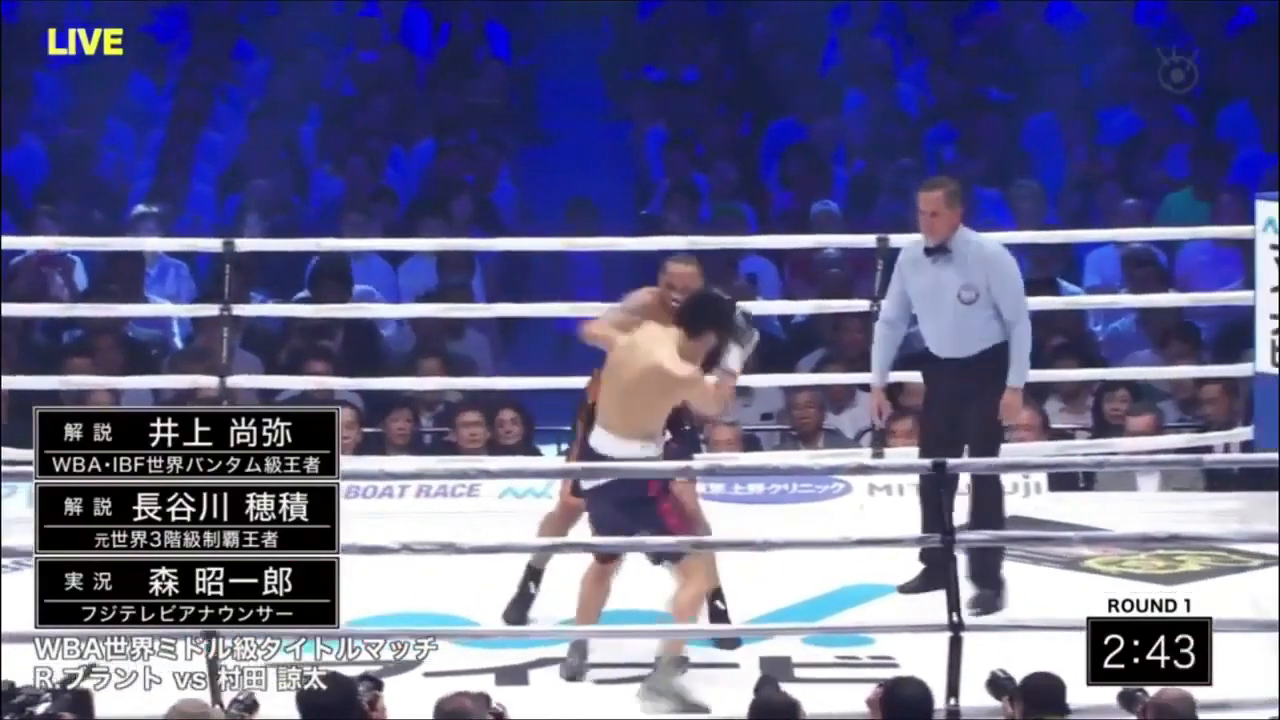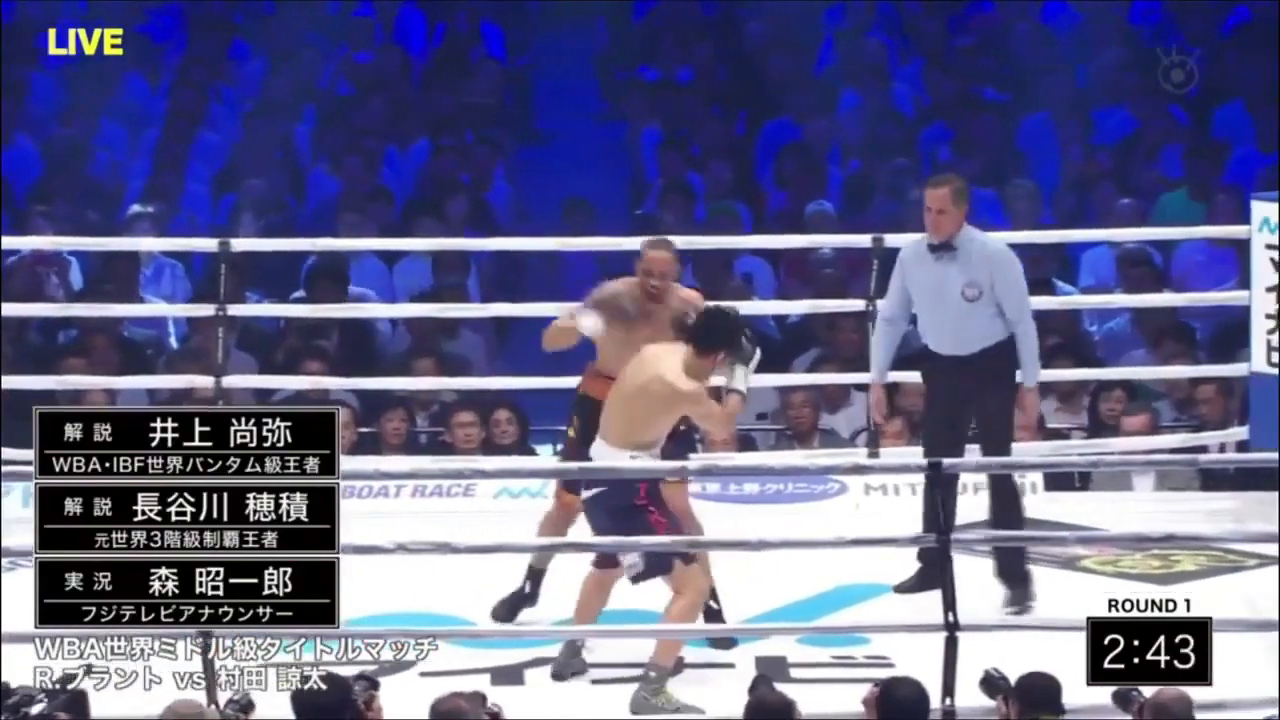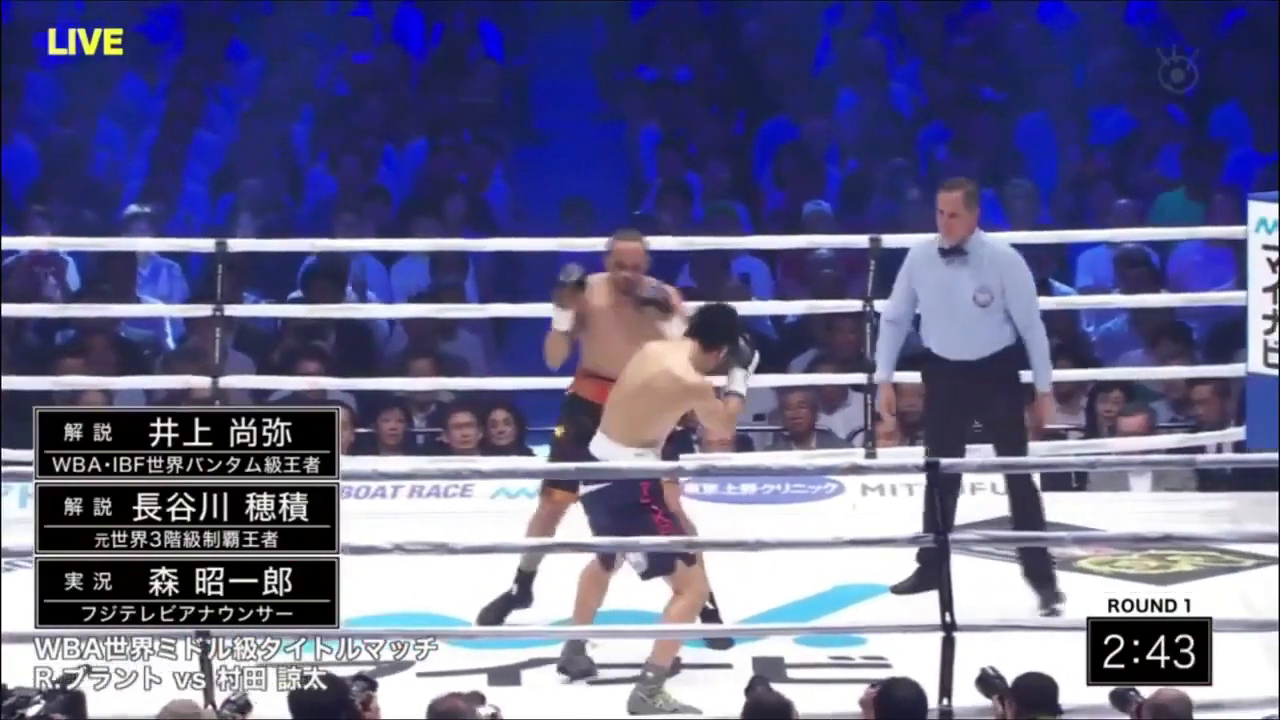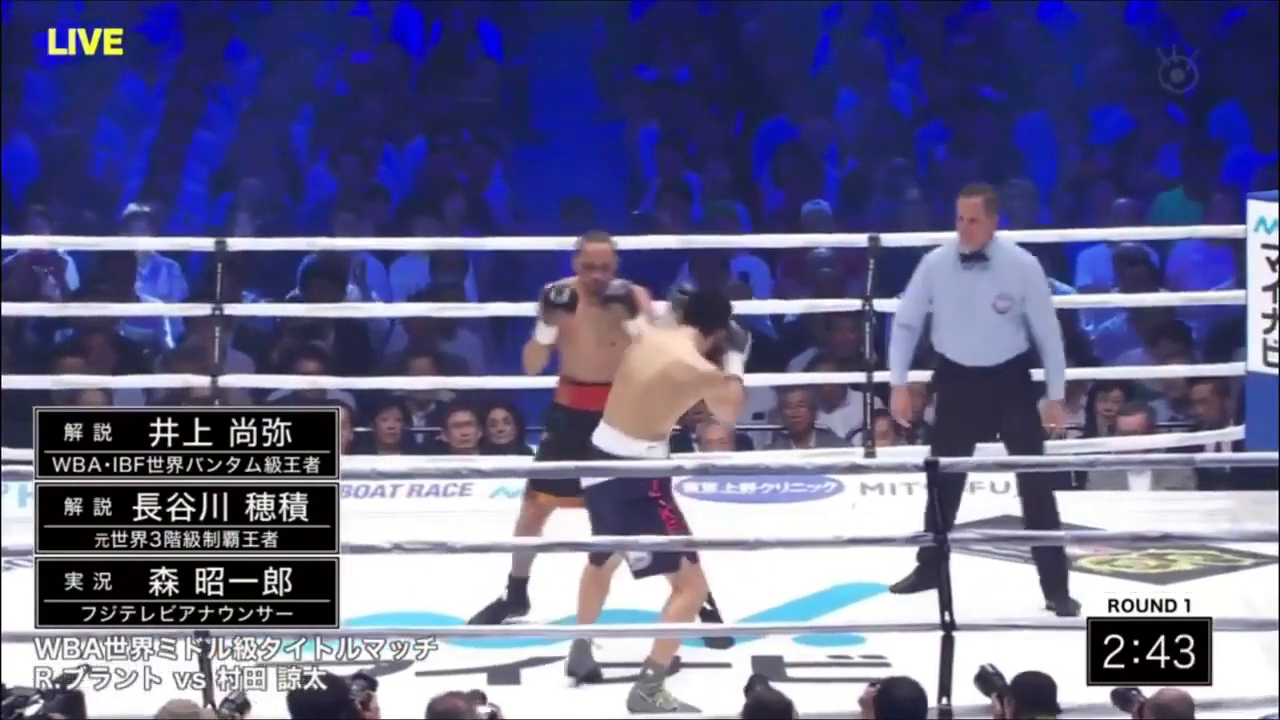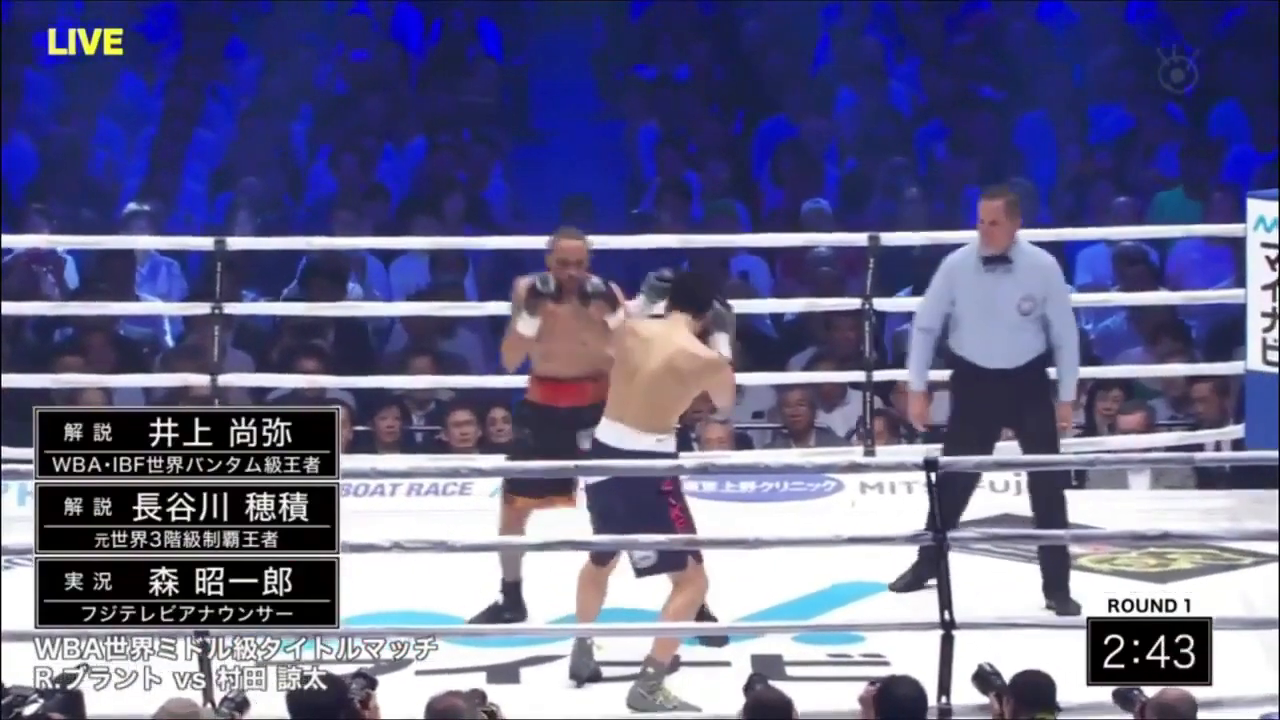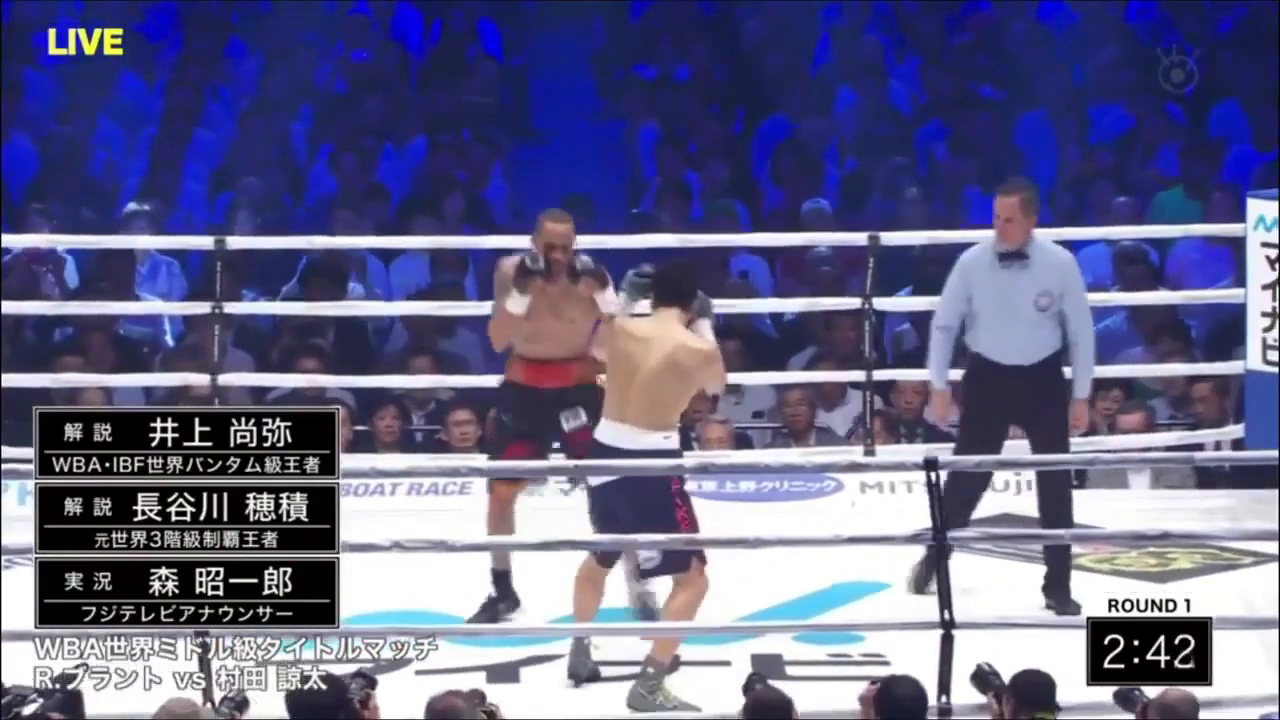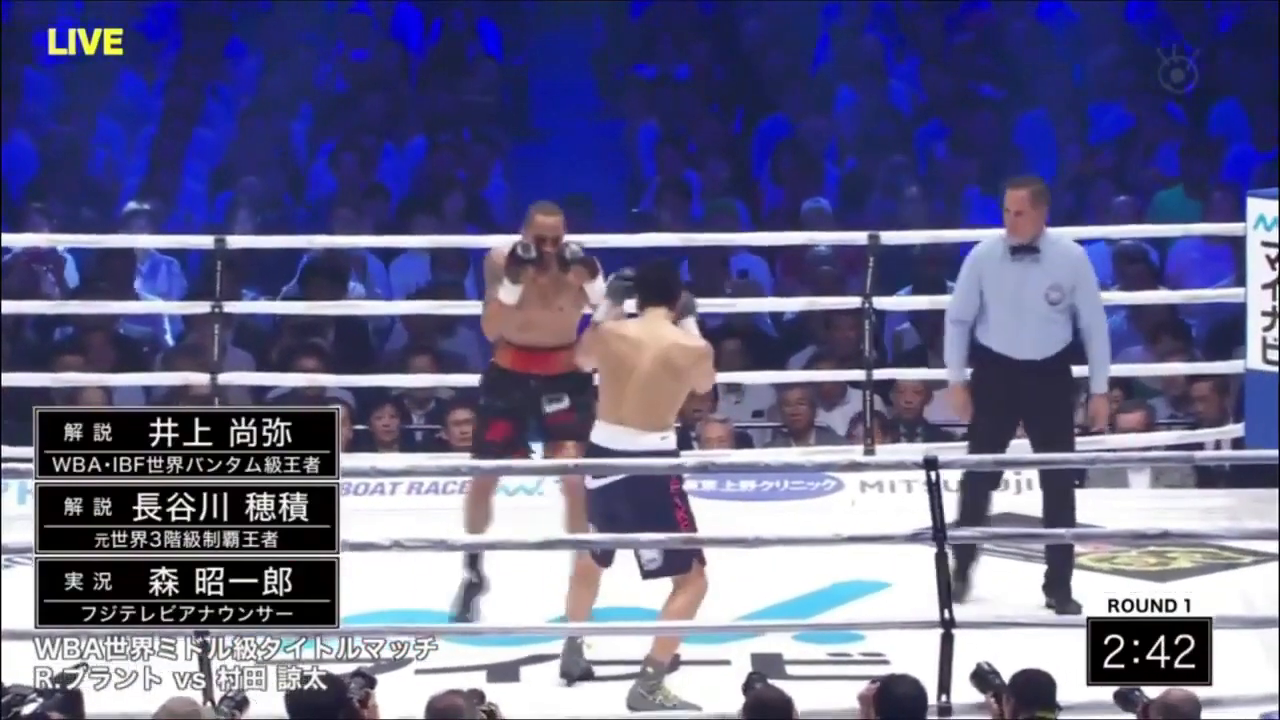
dt=0.1s
person 1, frame 1
left shoulder: (990, 256)
right shoulder: (910, 258)
left elbow: (1018, 322)
right elbow: (891, 321)
left wrist: (1015, 386)
right wrist: (879, 382)
left hip: (984, 370)
right hip: (940, 371)
left knee: (983, 473)
right knee: (934, 473)
left ankle: (987, 579)
right ankle: (937, 566)
person 1, frame 2
left shoulder: (994, 255)
right shoulder: (912, 256)
left elbow: (1021, 319)
right elbow: (890, 319)
left wrist: (1029, 383)
right wrist: (877, 380)
left hip: (990, 368)
right hip: (941, 370)
left knee: (999, 469)
right knee: (939, 472)
left ankle: (1015, 574)
right ankle: (933, 566)
person 1, frame 3
left shoulder: (1004, 260)
right shoulder: (920, 258)
left elbow: (1030, 326)
right elbow: (895, 319)
left wrist: (1043, 389)
right wrist: (885, 379)
left hip: (995, 373)
right hip: (944, 374)
left knee: (1016, 472)
right knee: (940, 474)
left ankle: (1041, 578)
right ankle: (931, 566)
person 1, frame 4
left shoulder: (1022, 266)
right shoulder: (935, 264)
left elbow: (1047, 332)
right elbow: (907, 322)
left wrist: (1055, 395)
right wrist: (899, 384)
left hip: (1011, 380)
right hip: (956, 380)
left knee: (1036, 482)
right knee: (944, 477)
left ankle: (1055, 587)
right ankle: (930, 567)
person 1, frame 5
left shoulder: (1043, 267)
right shoulder: (956, 265)
left elbow: (1064, 333)
right elbow: (925, 326)
left wrist: (1066, 397)
right wrist: (917, 388)
left hip: (1028, 382)
right hip: (974, 381)
left knee: (1048, 482)
right knee: (954, 477)
left ankle: (1056, 587)
right ankle: (928, 562)
person 1, frame 6
left shoulder: (1060, 263)
right shoulder: (972, 262)
left elbow: (1080, 331)
right elbow: (945, 325)
left wrist: (1081, 394)
right wrist: (939, 386)
left hip: (1042, 378)
right hip: (987, 377)
left knee: (1055, 483)
right knee: (966, 474)
left ankle: (1057, 585)
right ankle: (933, 557)
person 1, frame 7
left shoulder: (1072, 258)
right shoulder: (983, 256)
left elbow: (1093, 325)
right elbow: (958, 319)
left wrist: (1099, 389)
right wrist: (957, 380)
left hip: (1051, 374)
right hip: (996, 372)
left knee: (1059, 481)
right knee: (980, 472)
left ankle: (1059, 584)
right ankle: (962, 564)
person 2, frame 1
left shoulder: (639, 335)
right shoulder: (681, 372)
right elbow: (715, 406)
right wrist: (737, 353)
left hip: (598, 462)
right hip: (633, 473)
left knee: (606, 558)
right knee: (697, 569)
left ankle: (577, 655)
right ankle: (663, 676)
person 2, frame 2
left shoulder: (651, 352)
right shoulder: (685, 387)
right elbow: (723, 426)
right wrist: (742, 371)
left hip: (600, 474)
right hip: (626, 487)
left knee: (610, 564)
right knee: (694, 583)
left ankle: (570, 653)
right ankle: (651, 689)
person 2, frame 3
left shoulder: (651, 349)
right shoulder: (692, 382)
right elbow: (724, 427)
right wrist: (741, 375)
right hip: (628, 484)
left knee: (606, 560)
right knee: (693, 585)
left ankle: (574, 651)
right ankle: (648, 689)
person 2, frame 4
left shoulder: (645, 338)
right shoulder: (703, 370)
right elbow: (728, 416)
right wrist: (735, 357)
left hip: (601, 463)
right hip: (638, 475)
left knee: (602, 559)
right knee: (691, 582)
left ankle: (581, 652)
right ankle: (647, 687)
person 2, frame 5
left shoulder: (632, 330)
right shoulder: (703, 358)
right elbow: (725, 400)
right wrist: (722, 338)
left hip: (603, 459)
right hip: (647, 470)
left knee: (601, 560)
right knee: (692, 580)
left ankle: (582, 654)
right ankle: (648, 685)
person 2, frame 6
left shoulder: (621, 330)
right shoulder: (702, 350)
left elbow: (600, 350)
right elbow: (715, 388)
left wrist: (626, 296)
right wrist: (705, 323)
left hip: (606, 458)
right hip: (653, 468)
left knee: (597, 560)
right knee: (692, 580)
left ankle: (579, 653)
right ankle: (648, 685)
person 2, frame 7
left shoulder: (610, 333)
right shoulder: (693, 348)
left elbow: (582, 360)
right elbow: (704, 386)
left wrist: (608, 304)
right wrist: (690, 321)
left hip: (603, 460)
right hip: (651, 468)
left knee: (592, 560)
right knee: (691, 581)
left ankle: (572, 652)
right ankle: (648, 685)
person 3, frame 1
right shoulder: (644, 301)
right elbow: (590, 332)
left knee: (687, 507)
right knee: (570, 505)
left ankle: (716, 604)
right ankle: (529, 583)
person 3, frame 2
left shoulder: (690, 304)
right shoulder: (612, 294)
right elbow: (550, 341)
right wrist: (593, 318)
right hip: (600, 404)
left knee: (679, 508)
right knee: (566, 505)
left ankle: (710, 604)
right ankle: (530, 586)
person 3, frame 3
left shoulder: (665, 297)
right shoulder: (587, 291)
right elbow: (553, 362)
left wrist: (667, 319)
right wrist: (563, 309)
right hip: (589, 405)
right knee: (552, 504)
right ankle: (520, 588)
person 3, frame 4
left shoulder: (635, 297)
right shoulder: (556, 297)
right elbow: (531, 366)
left wrist: (633, 317)
right wrist: (549, 322)
right hip: (570, 411)
right knee: (534, 507)
right ankle: (515, 594)
person 3, frame 5
left shoulder: (607, 293)
right shoulder: (529, 289)
right elbow: (510, 362)
left wrist: (612, 311)
right wrist: (530, 312)
left hip: (597, 408)
right hip: (543, 409)
right knee: (513, 509)
right ankle: (511, 599)
person 3, frame 6
left shoulder: (593, 271)
right shoulder: (510, 269)
right elbow: (499, 342)
left wrist: (600, 286)
right wrist: (520, 290)
left hip: (578, 389)
right hip: (524, 389)
right knee: (501, 493)
left ankle: (638, 587)
right ankle: (502, 592)
person 3, frame 7
left shoulder: (577, 264)
right shoulder: (500, 259)
right elbow: (491, 331)
left wrist: (591, 275)
right wrist: (513, 278)
left hip: (564, 376)
right hip: (509, 375)
left knee: (573, 483)
right knee: (483, 479)
right ankle: (473, 572)
